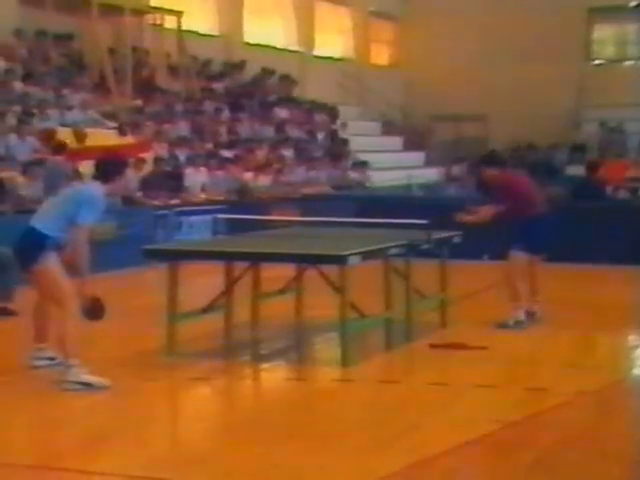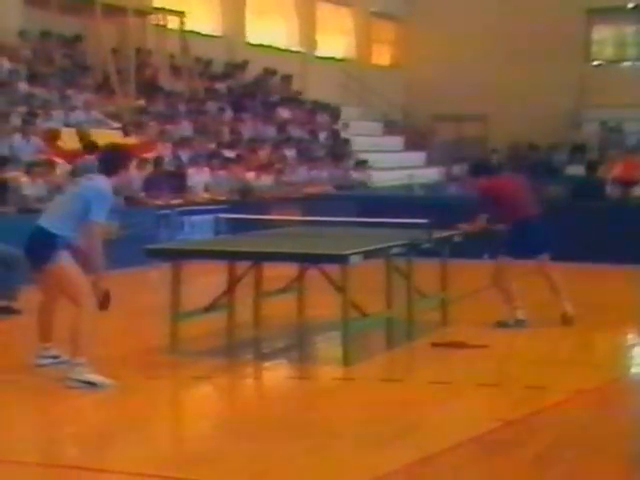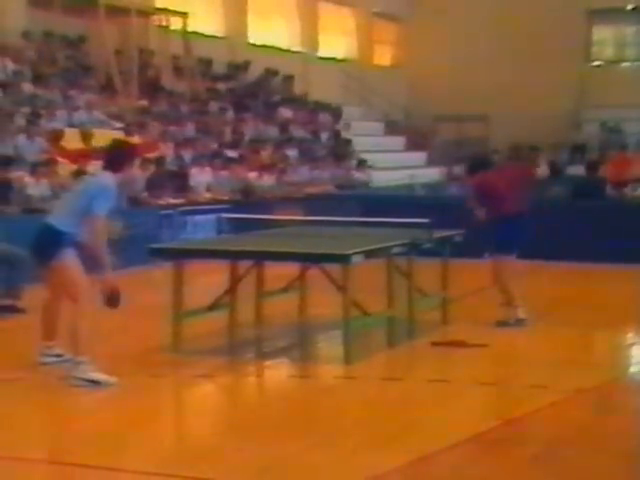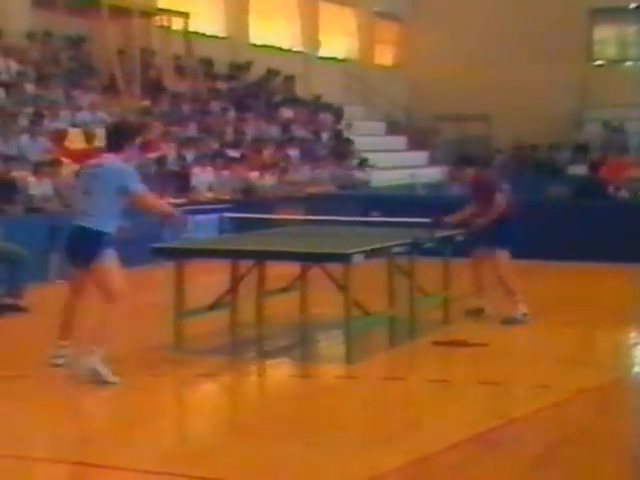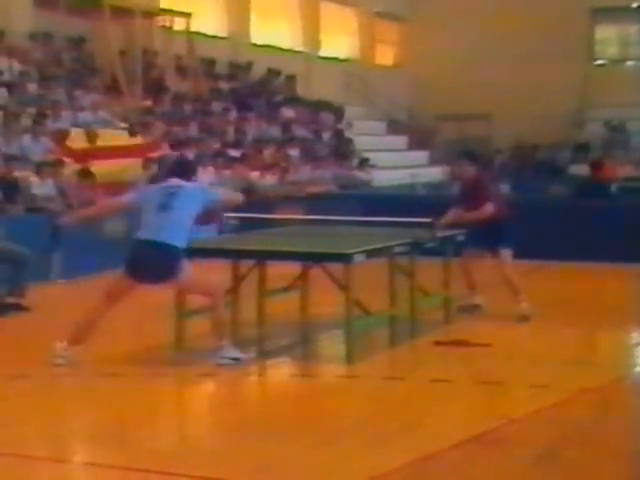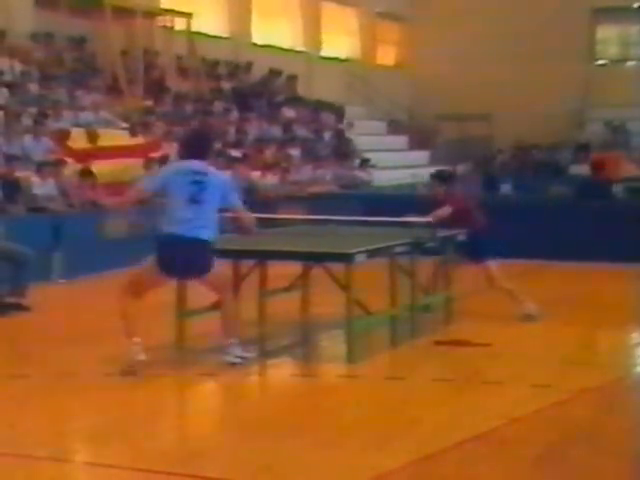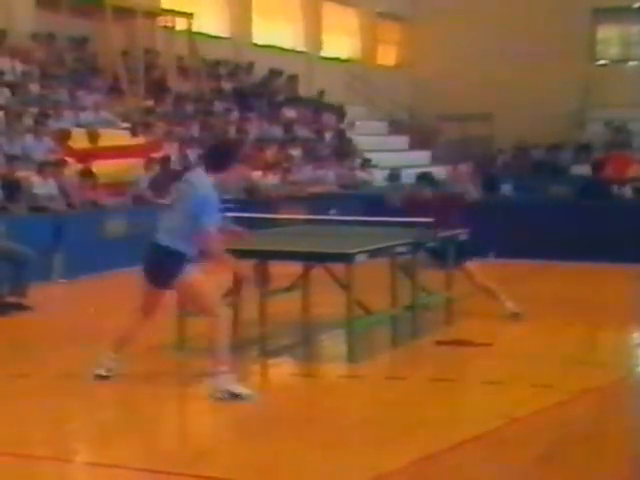
dt=0.4s
person 1, frame 1
left shoulder: (84, 189)
right shoulder: (95, 197)
right elbow: (79, 243)
left wrist: (67, 258)
right wrist: (83, 281)
left hip: (30, 241)
right hip: (38, 245)
left knee: (47, 296)
right knee: (70, 304)
left ankle: (40, 352)
right ankle: (73, 371)
person 1, frame 2
left shoulder: (89, 183)
right shoulder: (103, 192)
right elbow: (94, 239)
left wrist: (84, 251)
right wrist: (98, 277)
left hip: (38, 239)
right hip: (50, 245)
left knee: (51, 295)
right knee: (86, 301)
left ankle: (45, 351)
right ankle: (78, 370)
person 1, frame 3
left shoulder: (95, 181)
right shoulder: (107, 187)
right elbow: (96, 233)
left wrist: (99, 255)
right wrist: (105, 271)
left hip: (47, 236)
right hip: (56, 242)
left knee: (57, 294)
right knee: (83, 300)
left ankle: (48, 349)
right ankle: (82, 367)
person 1, frame 4
left shoulder: (90, 168)
right shoulder: (122, 170)
right elbow: (149, 203)
right wrist: (174, 213)
left hip: (78, 235)
right hip: (96, 241)
left knee: (76, 294)
right knee: (117, 299)
left ankle: (61, 350)
right ankle: (92, 357)
person 1, frame 5
left shoulder: (151, 191)
right shoulder: (198, 191)
left elbow: (111, 205)
right elbow: (237, 199)
left wrist: (76, 216)
left hip: (139, 254)
right hip: (167, 259)
left knee: (106, 302)
right knee: (216, 293)
left ankle: (66, 350)
right ankle: (224, 349)
person 1, frame 6
left shoulder: (170, 171)
right shoulder: (221, 180)
left elbow: (133, 196)
right elbow: (243, 218)
left wrist: (114, 202)
right wrist: (250, 228)
left hip: (169, 249)
right hip: (200, 253)
left knee: (128, 294)
right knee: (225, 291)
left ankle: (136, 348)
right ankle: (233, 348)
person 1, frame 7
left shoulder: (194, 179)
right shoulder: (207, 193)
right elbow: (209, 244)
left wrist: (225, 230)
right wrist: (237, 267)
left hip: (157, 255)
right hip: (172, 261)
left knee: (145, 314)
right knee: (219, 315)
left ankle: (109, 362)
right ankle: (222, 379)
person 2, frame 1
left shoulder: (502, 182)
right shoulder: (514, 178)
left elbow: (492, 212)
right elbow: (500, 208)
left wrist: (469, 218)
right wrist: (480, 211)
left hip: (529, 225)
right hip: (537, 223)
left knee: (513, 271)
right knee: (531, 269)
left ankle: (519, 316)
right ankle: (533, 309)
person 2, frame 2
left shoulder: (488, 189)
right shoulder: (516, 180)
left elbow: (483, 221)
left wrist: (470, 228)
left hip: (519, 229)
right hip: (535, 224)
left knee: (498, 276)
right knee: (547, 271)
left ankle: (518, 315)
right ankle: (567, 310)
person 2, frame 3
left shoulder: (480, 183)
right shoulder: (512, 169)
left elbow: (482, 215)
left wrist: (479, 211)
left hip: (504, 221)
right hip: (519, 218)
left knee: (500, 273)
right knee: (507, 261)
left ankle: (518, 314)
right ankle: (511, 299)
person 2, frame 4
left shoulder: (484, 179)
right shoulder: (477, 181)
left elbow: (501, 202)
right elbow: (475, 206)
left wrist: (484, 220)
right wrist: (455, 219)
left hip: (500, 223)
right hip: (492, 224)
left knee: (500, 267)
right knee: (476, 260)
left ankle: (520, 309)
right ankle: (480, 304)
person 2, frame 5
left shoulder: (483, 183)
right shoulder: (466, 186)
left elbow: (488, 210)
right elbow: (458, 209)
left wrist: (466, 216)
right wrist: (441, 222)
left hip: (498, 226)
right hip: (480, 227)
left knee: (506, 268)
right knee: (466, 262)
left ankle: (523, 305)
right ankle: (475, 300)
person 2, frame 6
left shoulder: (453, 199)
right shoulder: (446, 201)
left elbow: (445, 213)
right elbow: (452, 223)
left wrist: (427, 219)
left hip: (477, 239)
right hip: (466, 239)
left knee: (494, 279)
left ankle: (526, 305)
person 2, frame 7
left shoulder: (445, 199)
right shoulder: (413, 204)
left hip: (456, 245)
right hip: (436, 248)
left knee: (477, 280)
left ankle: (507, 303)
